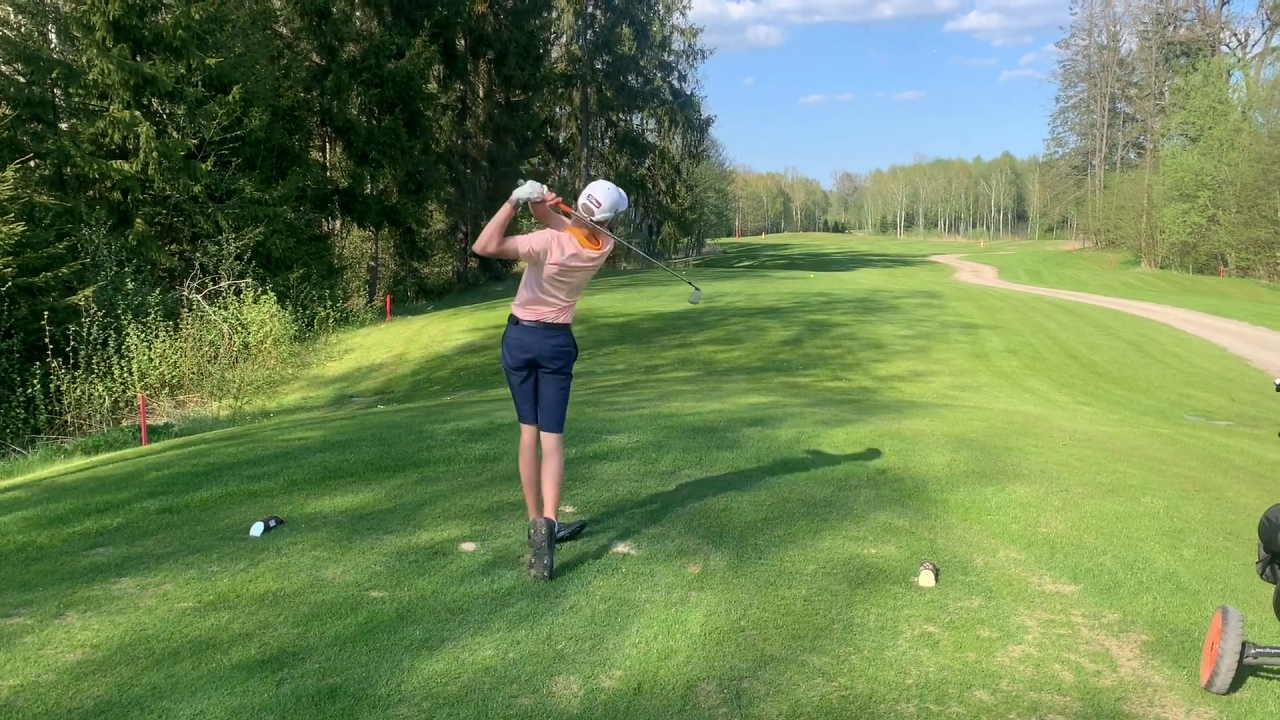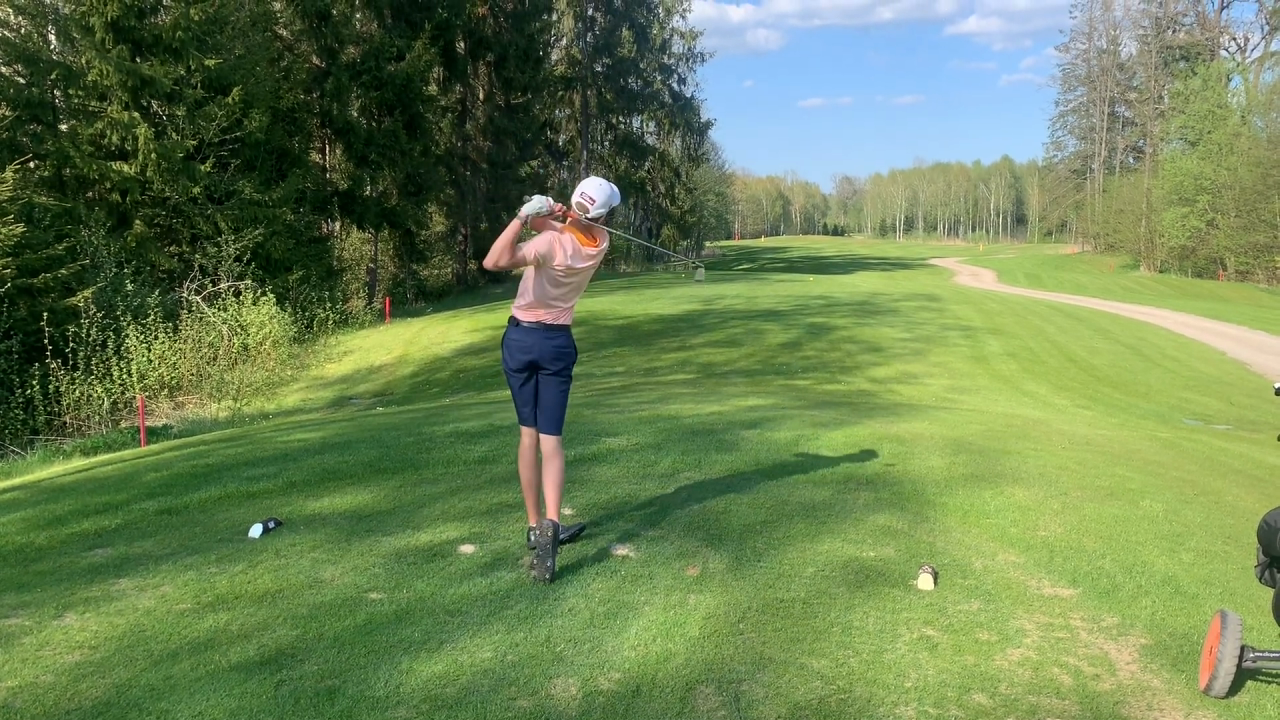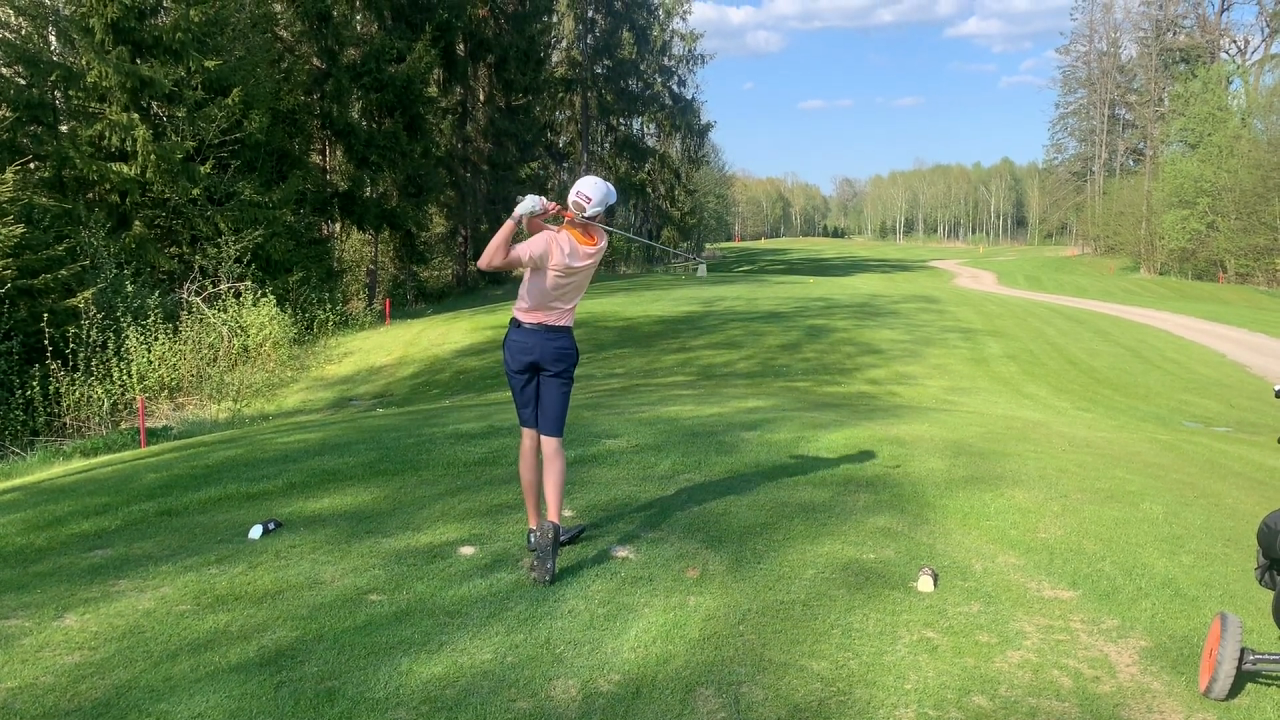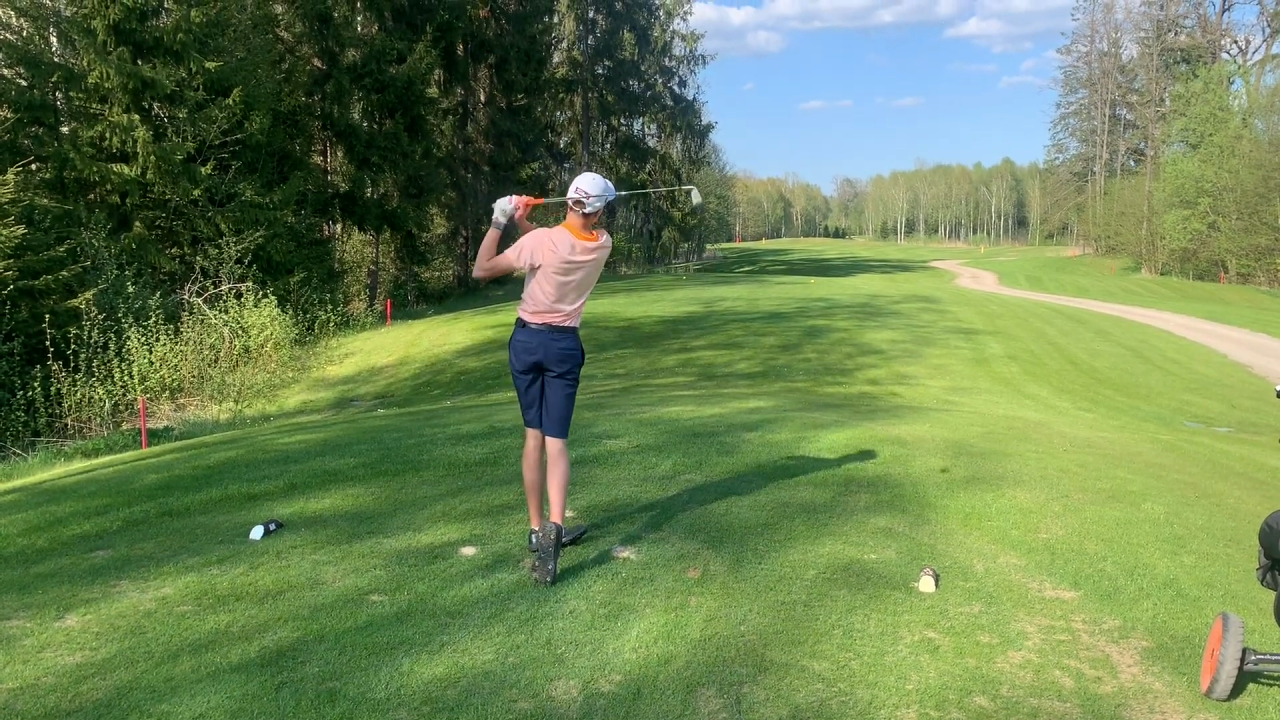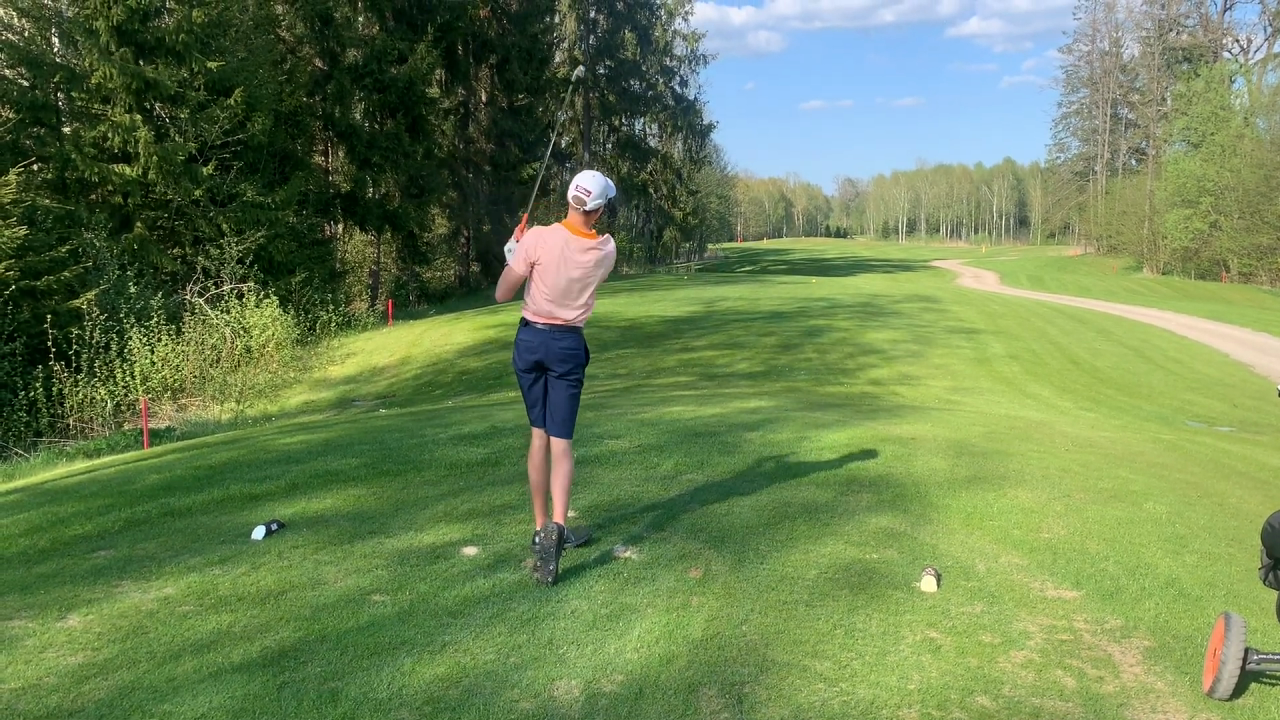
dt=0.3s
person 1, frame 1
left shoulder: (549, 243)
right shoulder: (604, 247)
left elbow: (483, 247)
right elbow: (559, 222)
left wrist: (516, 201)
right wrist: (543, 205)
left hip: (519, 336)
right hip: (556, 341)
left knee: (528, 432)
right knee: (551, 437)
left ankle: (537, 523)
right ankle: (548, 523)
person 1, frame 2
left shoulder: (551, 243)
right shoulder: (600, 243)
left elbow: (494, 261)
left wrist: (525, 214)
right wrist: (541, 217)
left hip: (520, 338)
right hip: (557, 343)
left knee: (528, 434)
right knee: (551, 439)
left ankle: (535, 526)
right ankle: (551, 525)
person 1, frame 3
left shoulder: (549, 244)
right shoulder: (599, 244)
left elbow: (488, 262)
left wrist: (519, 215)
right wrist: (535, 218)
left hip: (521, 339)
right hip: (559, 344)
left knee: (529, 436)
right knee: (551, 440)
left ankle: (535, 528)
right ankle: (550, 527)
person 1, frame 4
left shoulder: (542, 241)
right shoulder: (603, 245)
left elbow: (481, 270)
left wrist: (499, 221)
right wrist: (525, 223)
left hip: (526, 340)
right hip: (565, 345)
left knee: (533, 436)
right knee: (556, 441)
left ankle: (537, 529)
right ankle: (554, 527)
person 1, frame 5
left shoulder: (537, 238)
right shoulder: (607, 249)
left elbow: (503, 295)
left wrist: (513, 254)
left hip: (529, 339)
right hip: (568, 344)
left knee: (538, 436)
right knee: (560, 442)
left ankle: (542, 529)
right ankle: (556, 529)
